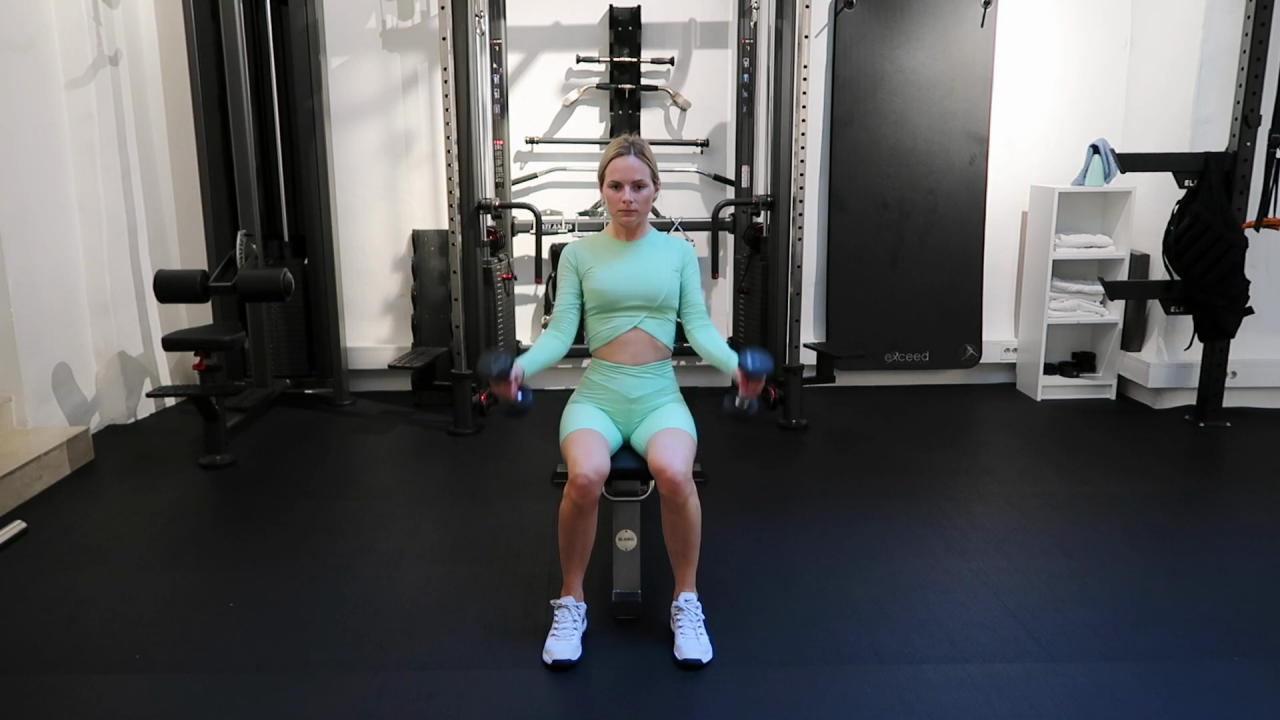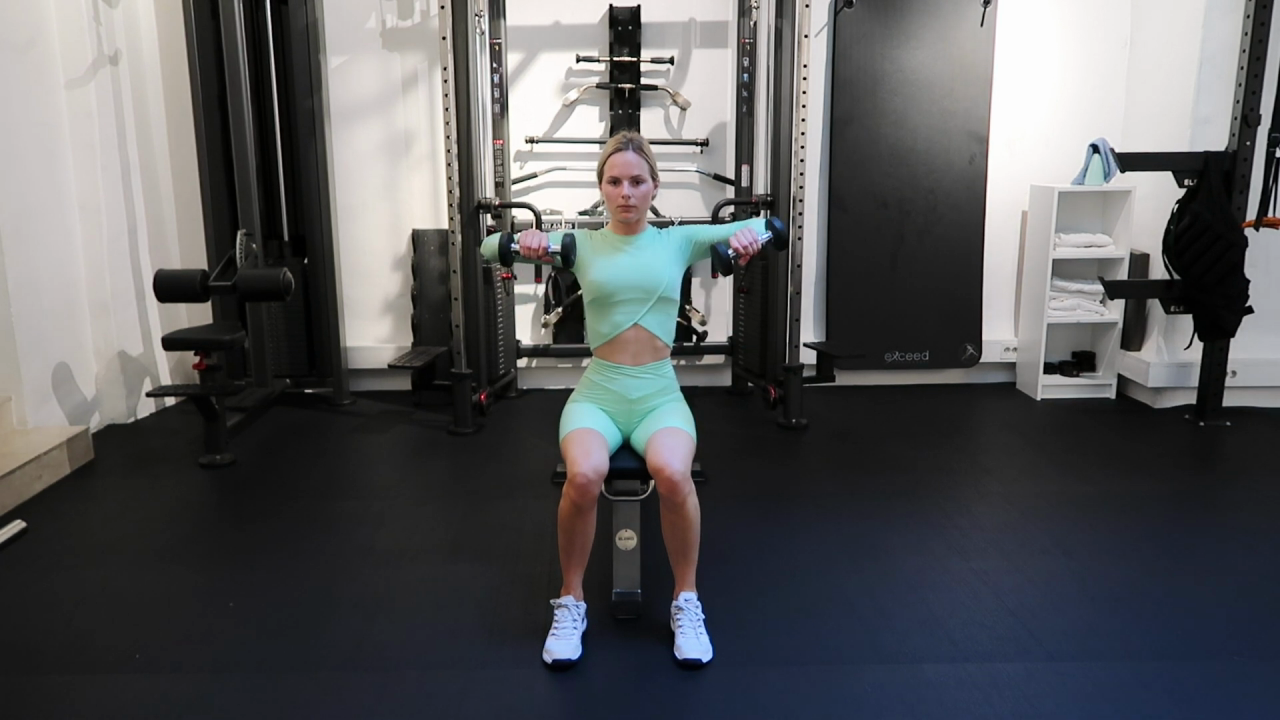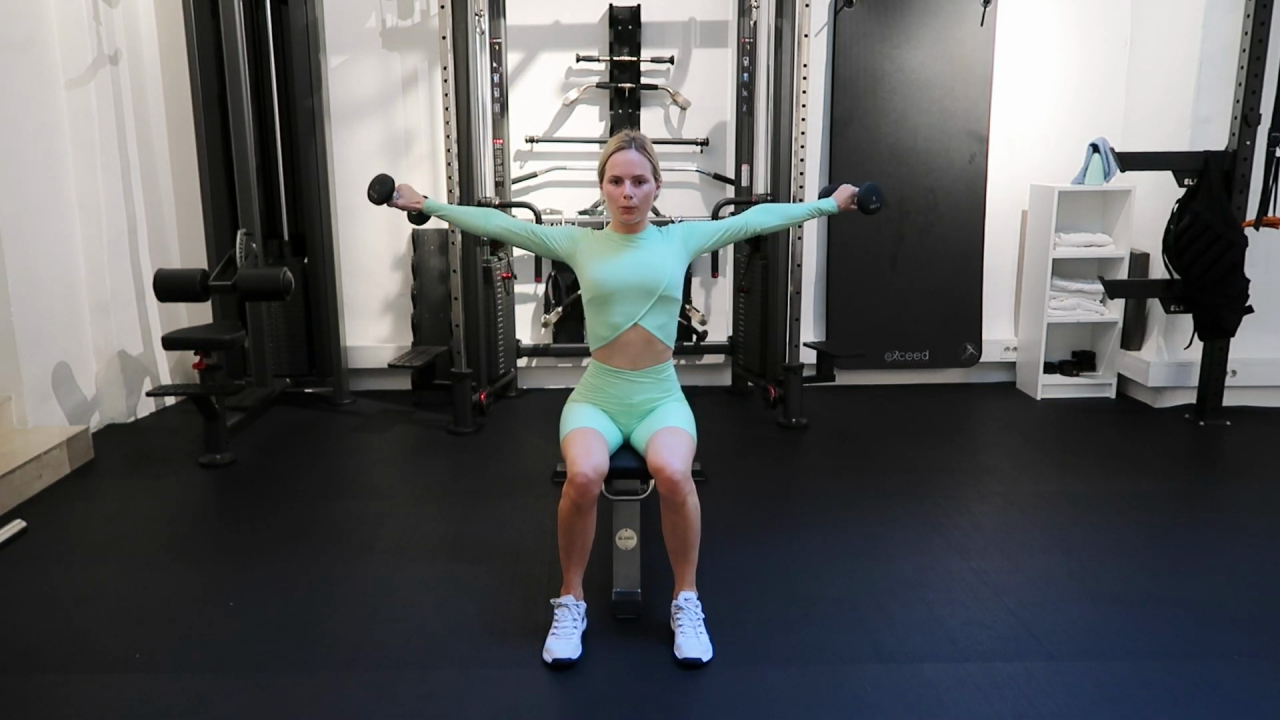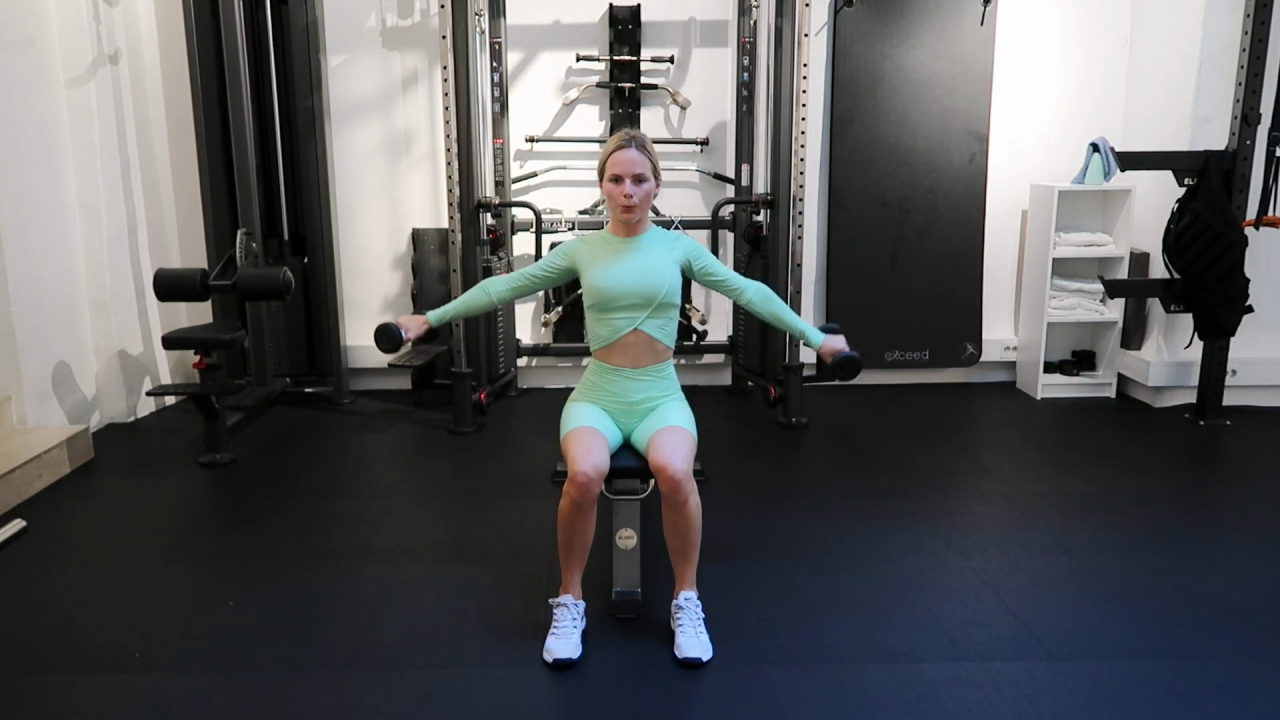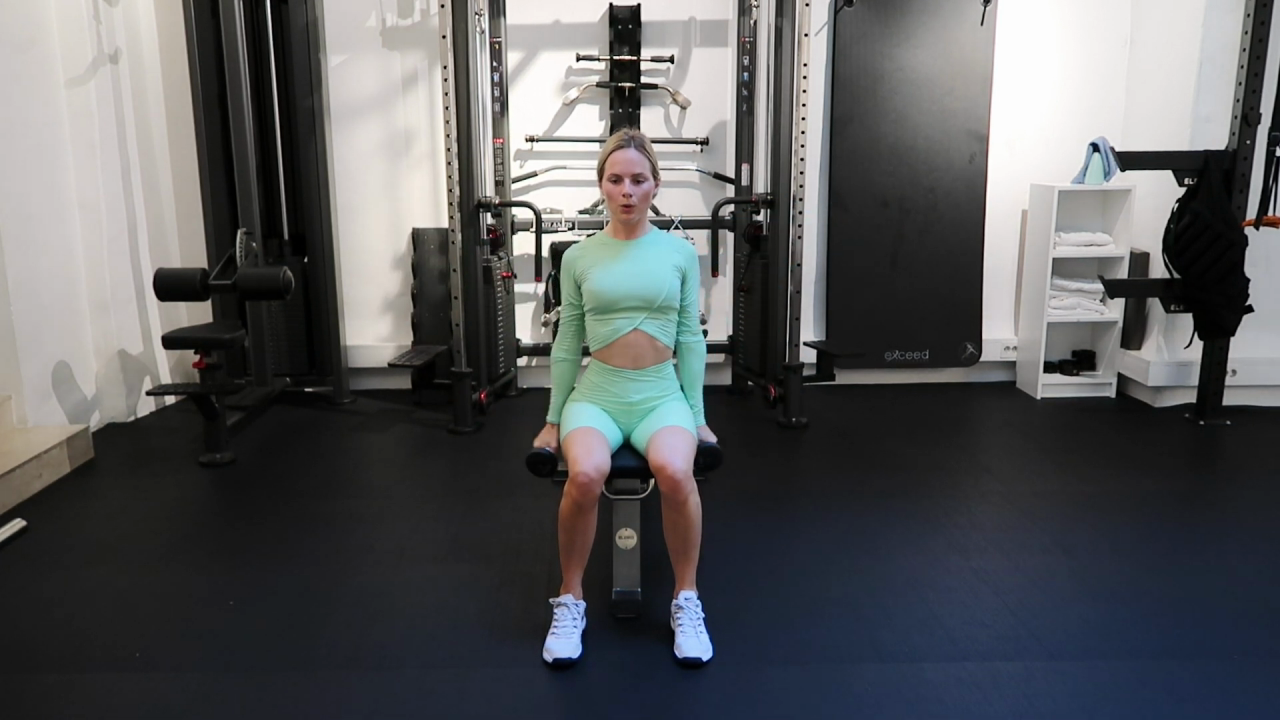
dt=1s
person 1, frame 1
left shoulder: (679, 251)
right shoulder: (578, 254)
left elbow: (698, 326)
right elbow: (560, 331)
left wrist: (733, 366)
right wrist: (521, 368)
left hip: (660, 395)
right hip: (596, 394)
left knee: (674, 475)
right knee: (585, 477)
left ankle: (686, 602)
right ankle: (570, 603)
person 1, frame 2
left shoulder: (679, 240)
right shoulder: (582, 244)
left elbow: (751, 234)
right elbow: (490, 250)
left wrist: (748, 230)
right wrist: (523, 242)
left hip: (660, 393)
right hip: (598, 392)
left knee: (672, 474)
right knee: (584, 476)
left ankle: (686, 602)
right ankle: (570, 602)
person 1, frame 3
left shoulder: (682, 238)
right shoulder: (578, 243)
left elbow: (757, 219)
right elbow: (497, 223)
left wrist: (829, 205)
right wrist: (425, 204)
left hip: (662, 397)
right hip: (597, 396)
left knee: (673, 474)
right knee: (584, 476)
left ankle: (686, 601)
right ankle: (570, 602)
person 1, frame 4
left shoulder: (679, 247)
right shoulder: (580, 250)
left elbow: (746, 290)
right elbow: (506, 285)
left wrist: (816, 337)
right wrist: (430, 318)
left hip: (661, 396)
right hip: (598, 395)
left knee: (674, 474)
right knee: (584, 475)
left ankle: (686, 601)
right ankle: (569, 602)
person 1, frame 5
left shoulder: (681, 253)
right shoulder: (579, 257)
left elbow: (692, 338)
right elbow: (567, 343)
left wrist: (699, 416)
right wrist: (551, 420)
left hip: (662, 395)
right hip: (596, 395)
left knee: (674, 473)
right knee: (585, 476)
left ankle: (686, 601)
right ankle: (570, 601)
